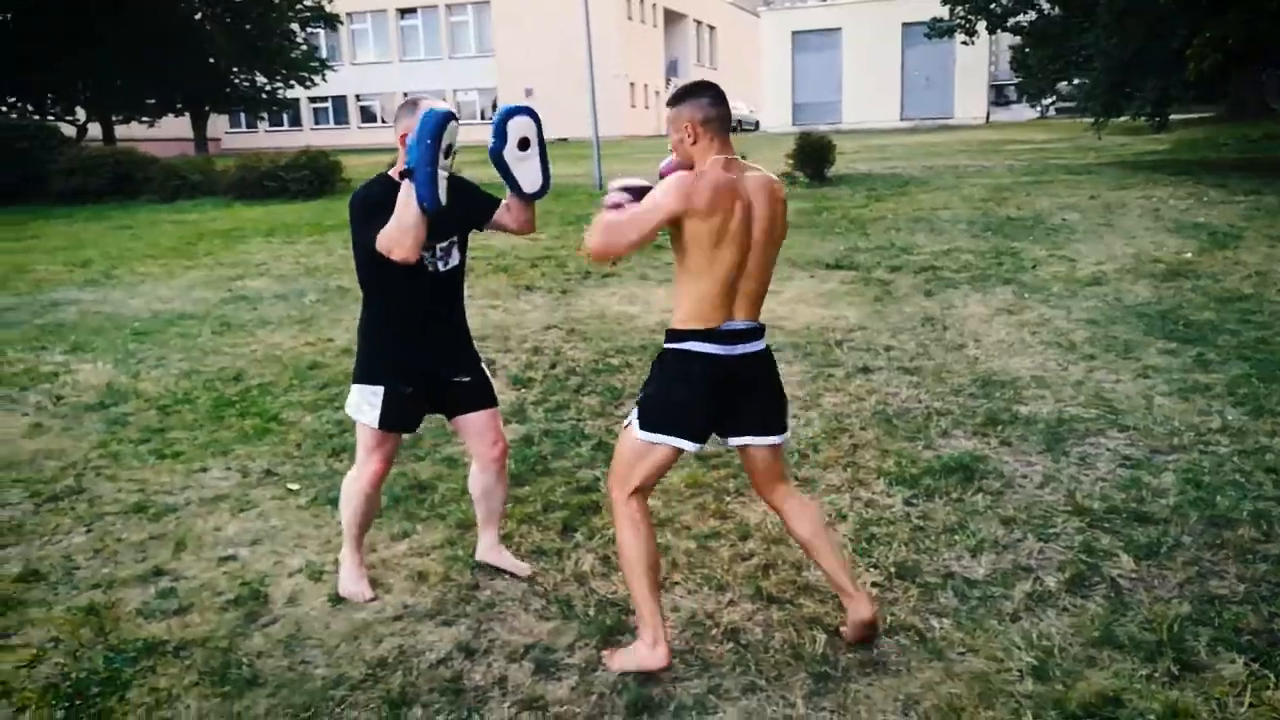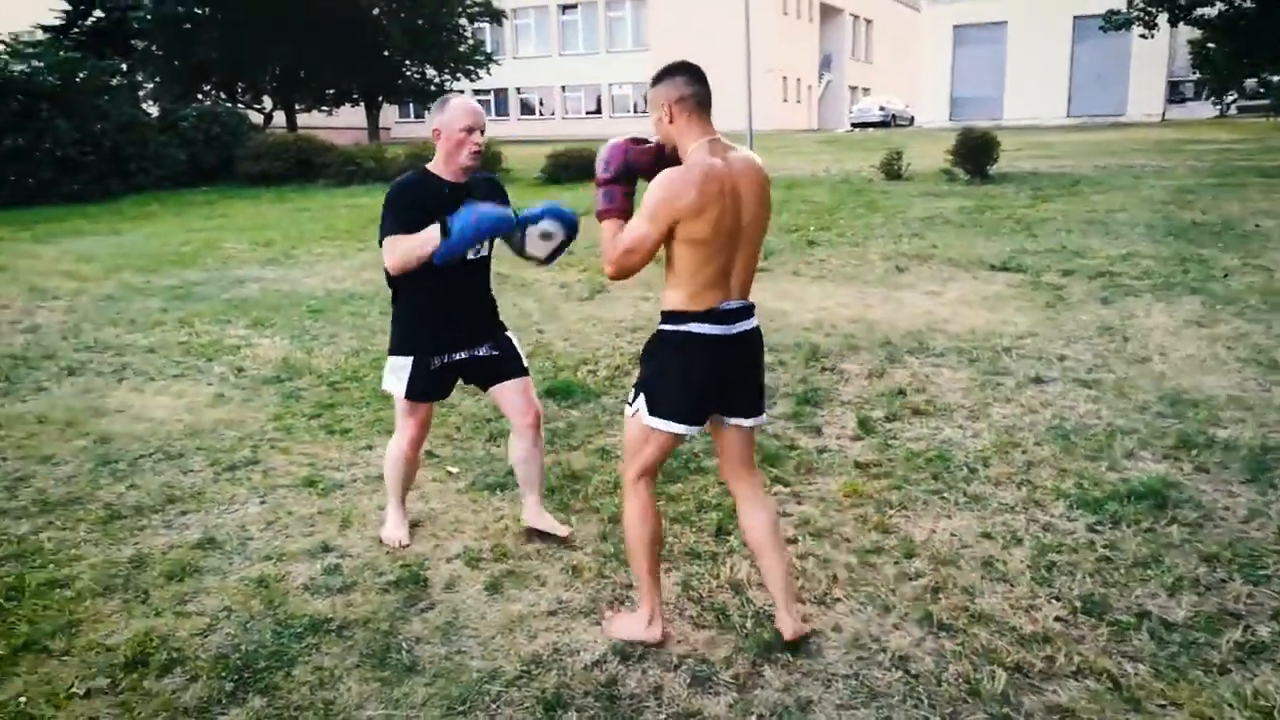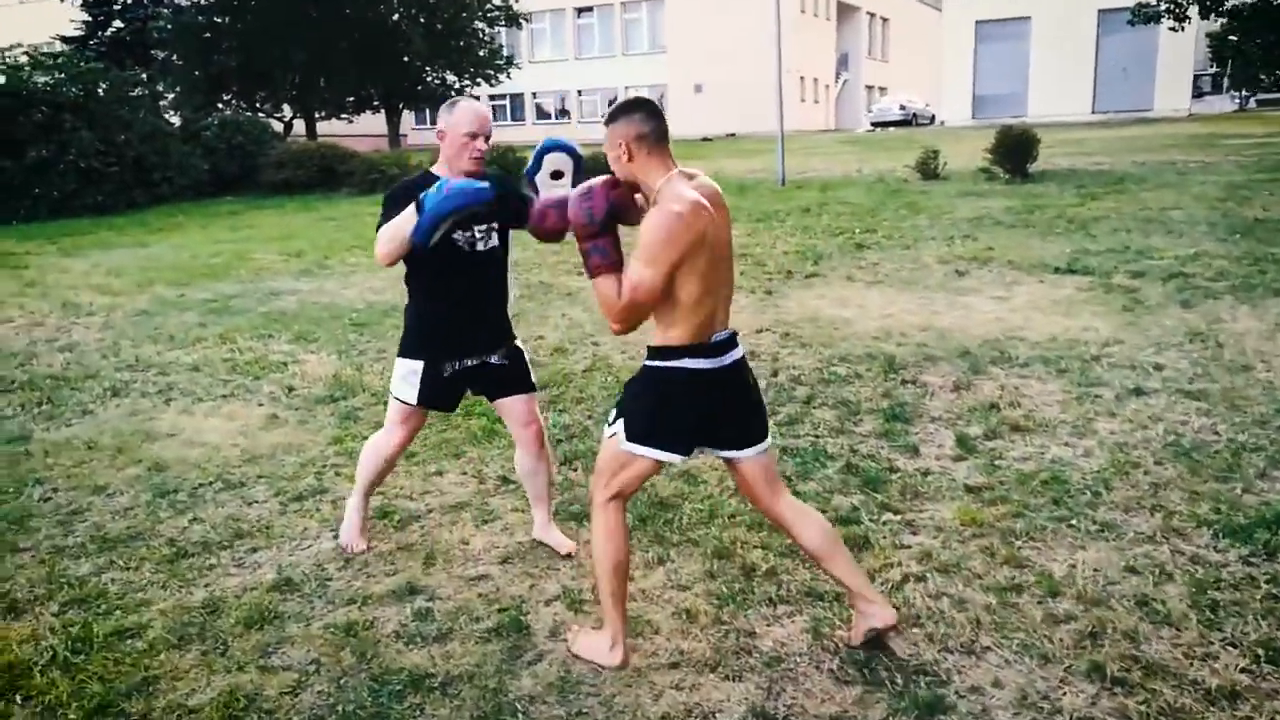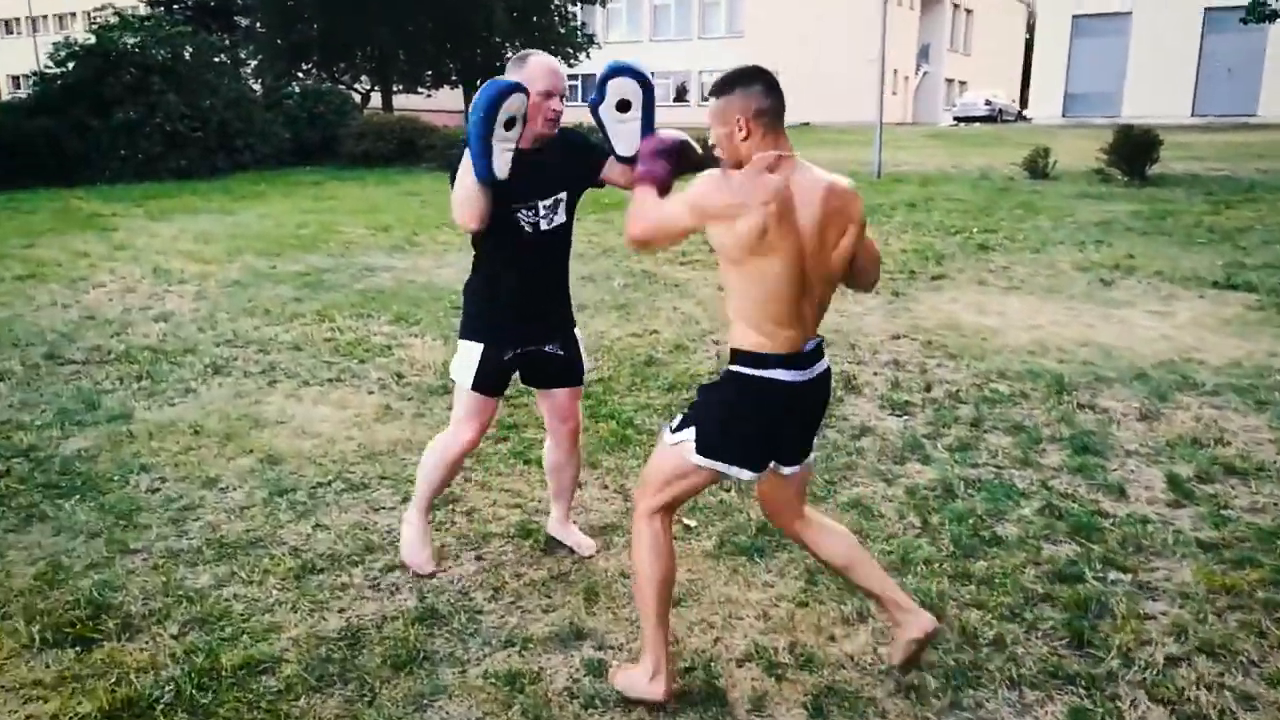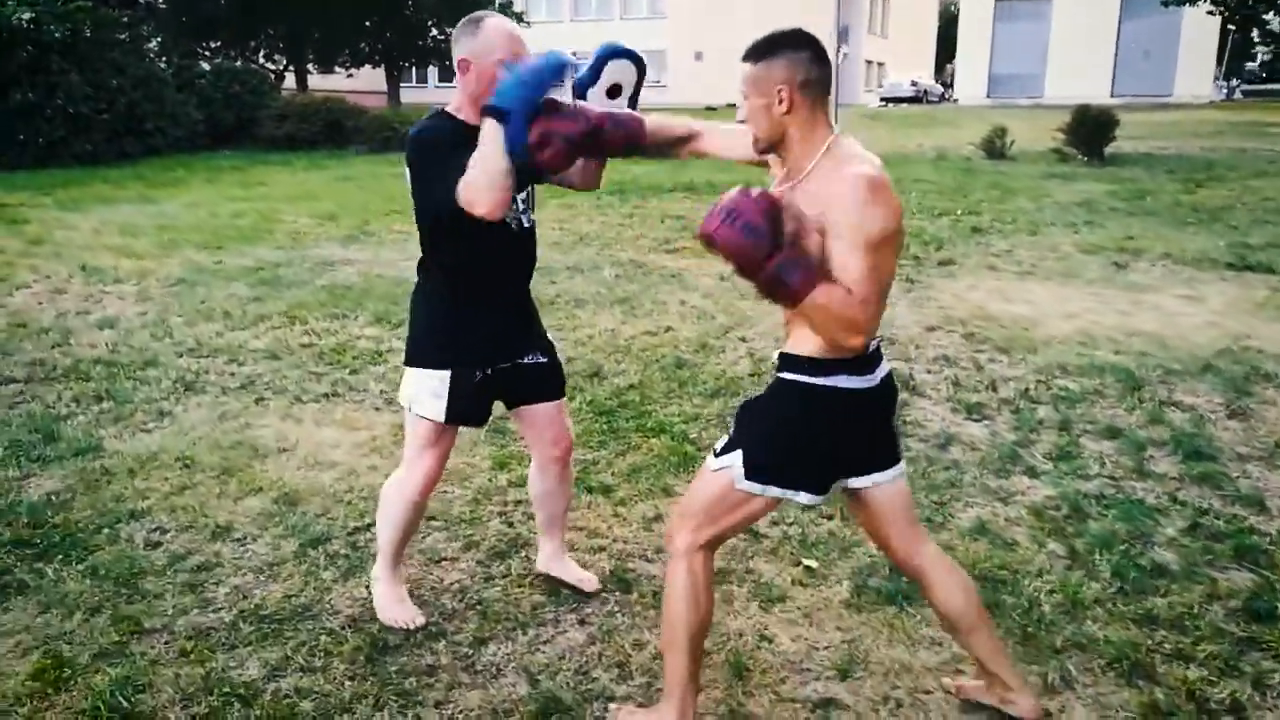
dt=1s
person 1, frame 1
left shoulder: (689, 184)
right shoulder: (772, 190)
left elbow: (599, 246)
left wrist: (617, 203)
left hip: (692, 361)
right hip: (752, 354)
left knee: (626, 492)
right knee: (778, 487)
left ankle: (653, 642)
right ankle: (856, 600)
person 1, frame 2
left shoulder: (676, 182)
right shoulder: (753, 168)
left elbow: (616, 264)
left wrist: (612, 188)
left hip: (687, 344)
right hip: (742, 338)
left knee: (636, 474)
right knee: (744, 481)
left ankle: (647, 615)
right ankle: (788, 614)
person 1, frame 3
left shoulder: (666, 216)
right shoulder: (702, 190)
left elbow: (621, 316)
left wrist: (595, 237)
left hip: (675, 378)
right hip: (728, 369)
left knee: (607, 496)
right knee: (773, 497)
left ankle: (610, 639)
right ankle: (870, 605)
person 1, frame 4
left shoulder: (743, 194)
right shoulder: (836, 191)
left elbow: (639, 232)
right elbow: (865, 275)
left wrist: (650, 169)
left hip: (752, 389)
right hip: (805, 381)
left knee: (650, 505)
right knee: (787, 513)
left ankle: (652, 669)
right ankle: (910, 617)
person 1, frame 5
left shoulder: (857, 186)
right shoulder: (799, 153)
left elbow: (851, 327)
left wrist: (771, 262)
right wrist: (609, 123)
left hip: (813, 400)
right hip: (858, 392)
left knee: (687, 537)
right knee: (908, 544)
person 2, frame 1
left shoulder: (455, 191)
right shoulder: (372, 198)
left elbow: (521, 222)
right elbow: (404, 250)
right wrist: (415, 177)
left hip: (453, 351)
right hip: (390, 359)
left knee: (492, 447)
right knee: (372, 466)
left ankle: (490, 544)
right ankle: (351, 558)
person 2, frame 2
left shoulder: (488, 188)
right shoulder: (407, 192)
right elbow: (395, 261)
right wrist: (448, 230)
left hip: (484, 330)
right hip: (422, 337)
left knee: (528, 415)
right knee: (411, 433)
left ankle: (533, 507)
right ankle: (395, 510)
person 2, frame 3
left shoulder: (495, 189)
right shoulder: (411, 192)
left elbow: (547, 225)
right elbow: (385, 253)
left wrist: (559, 194)
right wrist: (426, 206)
left hip: (494, 339)
right hip: (431, 342)
left knee: (530, 430)
right knee: (398, 436)
left ankle: (543, 522)
right ankle: (356, 506)
person 2, frame 4
left shoulder: (567, 146)
right shoulder: (485, 155)
left elbow: (629, 175)
right elbow: (469, 219)
left wrist: (627, 129)
right wrist: (480, 143)
left hip: (552, 318)
right hip: (494, 321)
left knee: (566, 424)
right knee: (467, 430)
left ankle: (561, 519)
right ankle: (417, 520)
person 2, frame 5
right shoulder: (434, 139)
left elbow: (583, 176)
right elbow: (485, 202)
right wrist: (501, 120)
left hip: (516, 325)
right hip: (446, 335)
left knee: (555, 442)
right knee: (423, 466)
left ankle: (552, 548)
